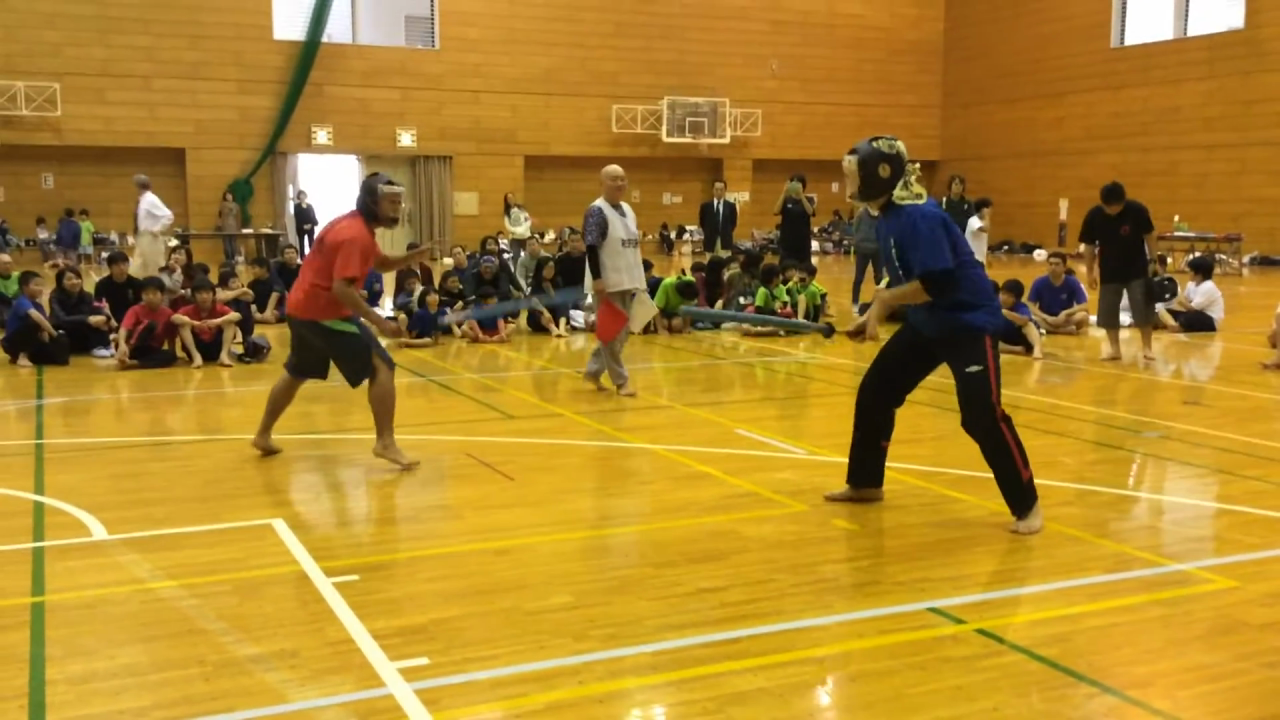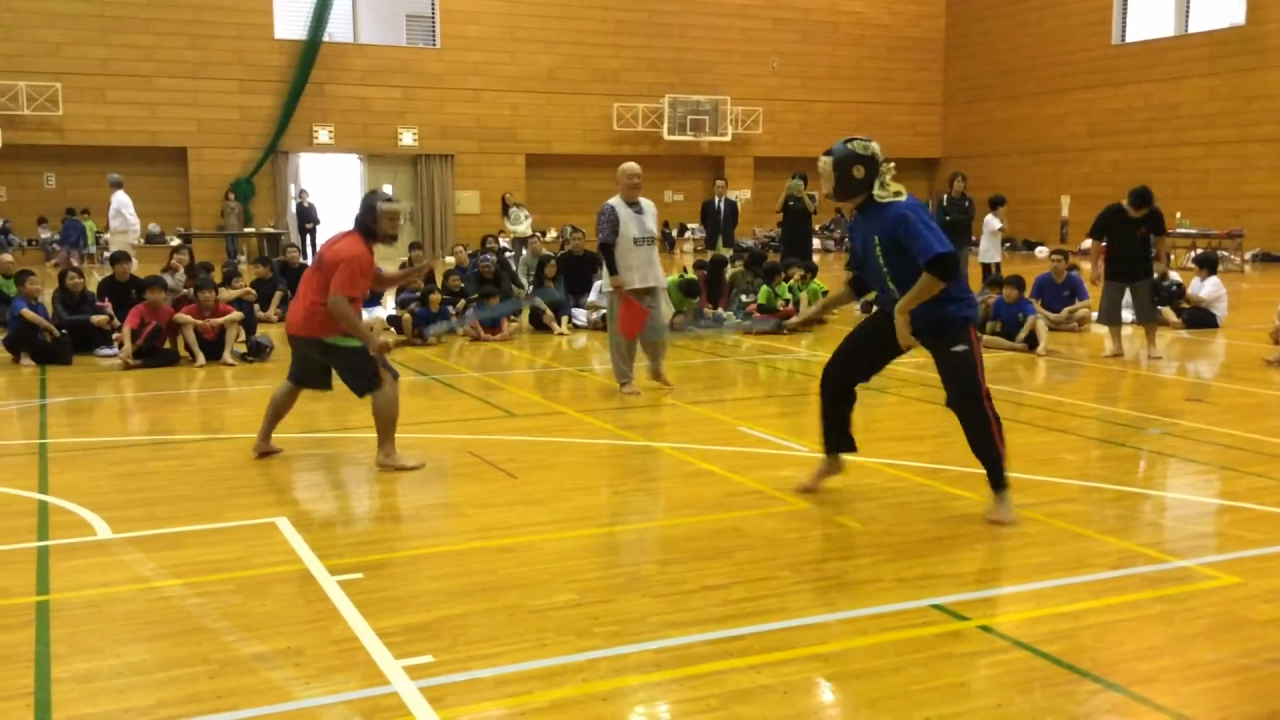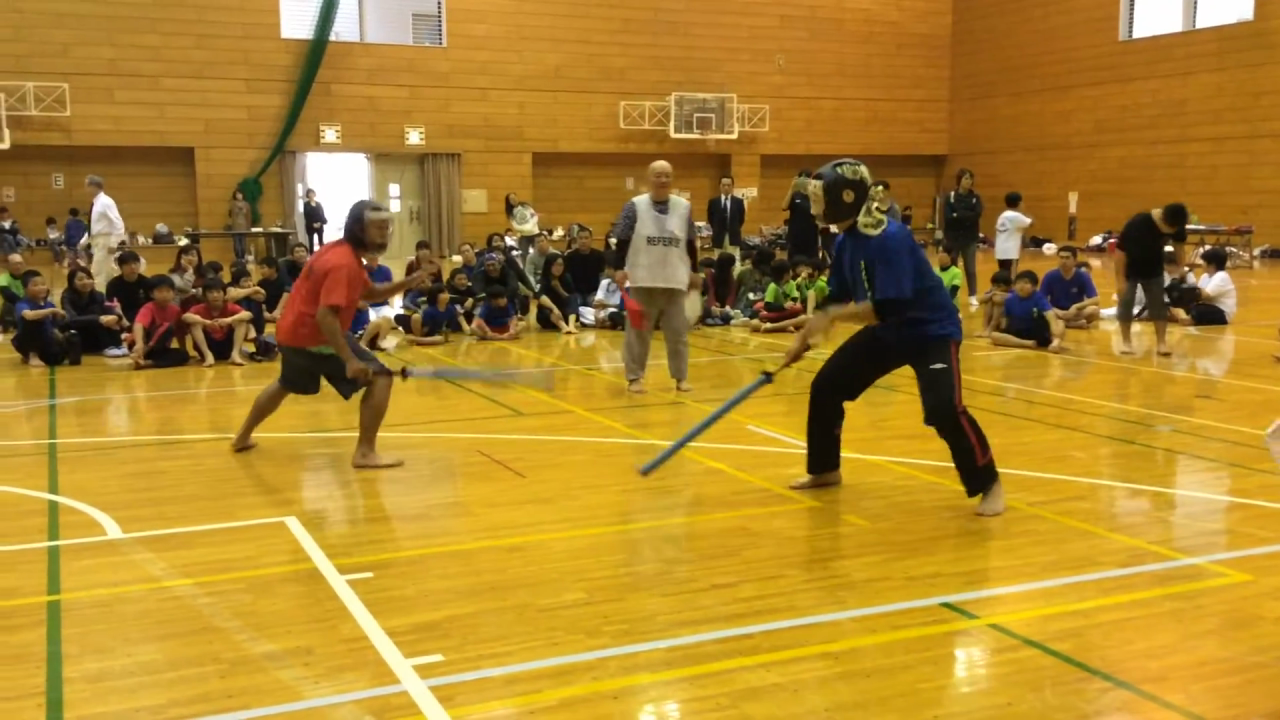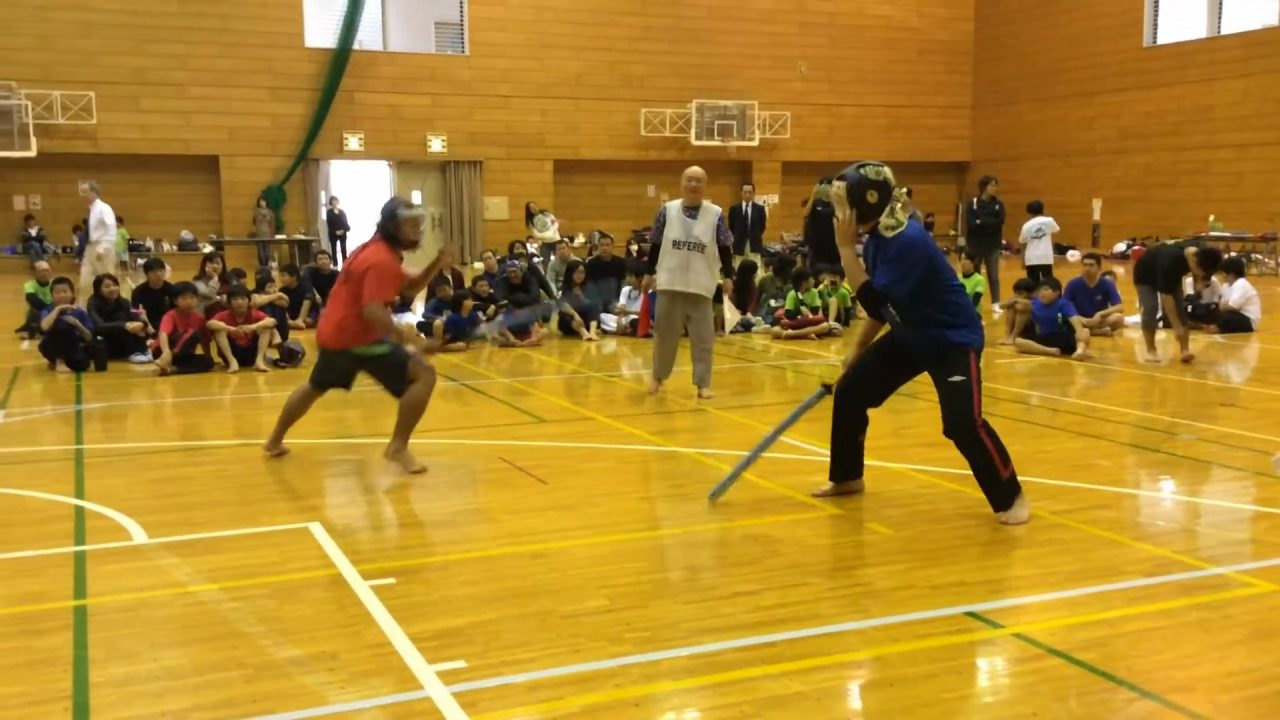
dt=0.3s
person 1, frame 1
left shoulder: (920, 217)
right shoulder: (890, 217)
left elbow: (936, 282)
left wrist: (883, 300)
right wrist: (871, 317)
left hip: (968, 323)
right hip: (925, 324)
left knee: (983, 416)
right knee: (873, 393)
left ankle: (1027, 505)
right ankle: (865, 483)
person 1, frame 2
left shoulder: (903, 212)
right shoulder: (860, 219)
left elbow: (943, 264)
right elbow: (862, 280)
left wrist: (906, 307)
right wrist: (819, 310)
left hip: (947, 314)
right hip: (898, 313)
left knee: (969, 397)
right knee: (836, 374)
left ankle: (1000, 489)
right ankle: (833, 456)
person 1, frame 3
left shoulder: (889, 240)
right shoulder: (845, 243)
left elbow: (891, 307)
right elbow: (840, 299)
left wrist: (830, 316)
right wrist: (804, 337)
left hip: (932, 332)
right hip: (885, 332)
left knee: (944, 409)
right knee: (825, 387)
left ankle: (989, 485)
right ankle: (824, 470)
person 1, frame 4
left shoulder: (908, 242)
right shoulder: (875, 239)
left elbow: (872, 298)
right elbow: (881, 303)
left wrist: (845, 248)
right wrist: (858, 349)
left hip: (953, 338)
right hip: (909, 336)
left knee: (963, 422)
right knee: (850, 392)
left ankle: (1012, 497)
right ankle: (847, 478)
person 2, frame 1
left shoulder: (354, 226)
right shoulder: (356, 235)
left elbow: (383, 264)
right elbow: (342, 288)
left wrist: (417, 254)
right wrist: (378, 321)
left hip: (303, 310)
right hip: (325, 314)
left knee: (296, 374)
right knee: (381, 368)
left ankle: (264, 435)
right ankle: (386, 443)
person 2, frame 2
left shoulder: (350, 241)
right shoulder: (355, 252)
left elbow: (379, 281)
right elbow: (336, 303)
left wrist: (414, 271)
right wrist: (369, 340)
left hip: (300, 325)
right hip: (324, 328)
left knee: (297, 382)
right knee: (385, 379)
left ankle: (264, 440)
right ankle: (387, 453)
person 2, frame 3
left shoulder: (342, 252)
right shoulder: (343, 264)
left elbow: (371, 294)
right elbow: (325, 315)
left wrist: (408, 283)
right wrist: (349, 359)
left hip: (292, 334)
right hip: (313, 337)
left knee: (285, 385)
right knee: (380, 378)
left ankle: (243, 437)
right ankle: (365, 452)
person 2, frame 4
left shoulder: (377, 250)
right shoulder: (381, 259)
left elbow: (410, 286)
right elbow: (373, 312)
left wrist: (435, 266)
right wrist: (411, 339)
left hip: (332, 335)
right hip: (355, 338)
left knee: (316, 386)
right knee: (423, 375)
left ankle: (275, 442)
right ankle: (398, 448)
person 3, frame 1
left shoulder: (627, 209)
right shoulder: (597, 211)
right elbow: (591, 248)
left wrist: (637, 277)
right wrist: (597, 279)
left hip: (626, 281)
right hip: (608, 283)
left knee: (619, 332)
right knee: (613, 332)
left ankle: (593, 371)
right ankle: (620, 381)
person 3, frame 2
left shoulder: (649, 207)
right shoulder: (611, 209)
right elbow: (606, 245)
left wrist: (659, 273)
right wrist: (614, 275)
left hip: (651, 279)
right hip: (624, 281)
left knee: (657, 328)
right knee: (624, 332)
left ankle: (656, 369)
right ankle: (624, 379)
person 3, frame 3
left shoulder: (683, 206)
right shoulder: (635, 206)
left elbow: (690, 243)
right elbow: (622, 240)
left wrist: (695, 271)
right wrist: (620, 268)
left hip: (674, 280)
right hip: (642, 279)
left knee: (678, 330)
right knee: (638, 330)
left ankle: (681, 376)
right ankle: (634, 377)
person 3, frame 4
left shoulder: (716, 214)
right shoulder: (668, 210)
left elbow: (724, 249)
right elbow: (656, 245)
left wrist: (728, 276)
right wrist: (649, 273)
left hip: (700, 285)
right hip: (669, 283)
left knee: (702, 336)
right knee: (665, 334)
left ankle: (703, 384)
right ankle: (659, 377)
